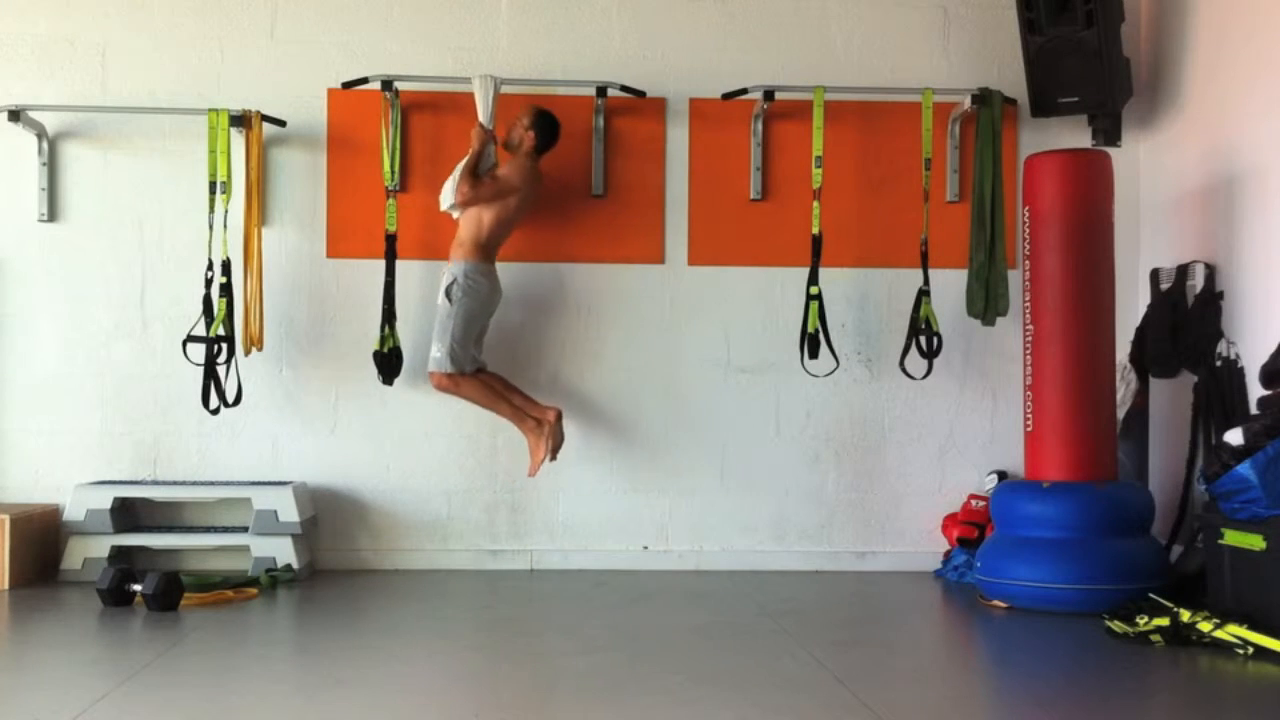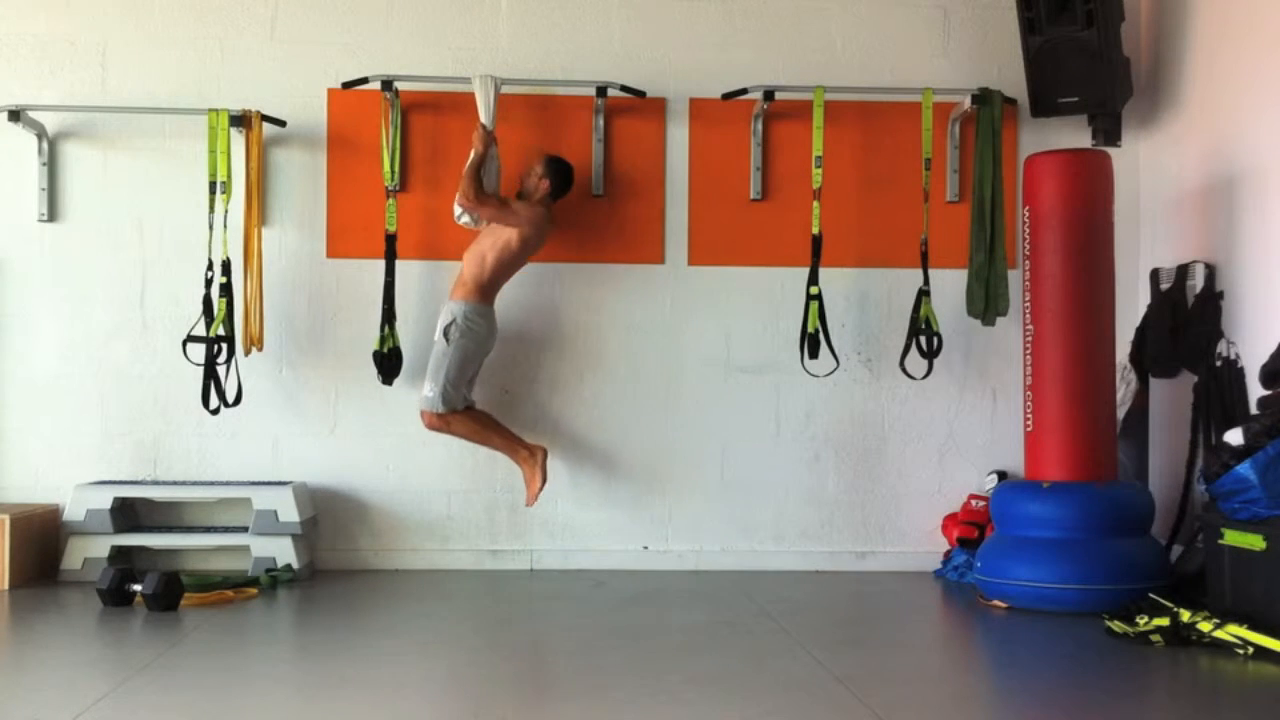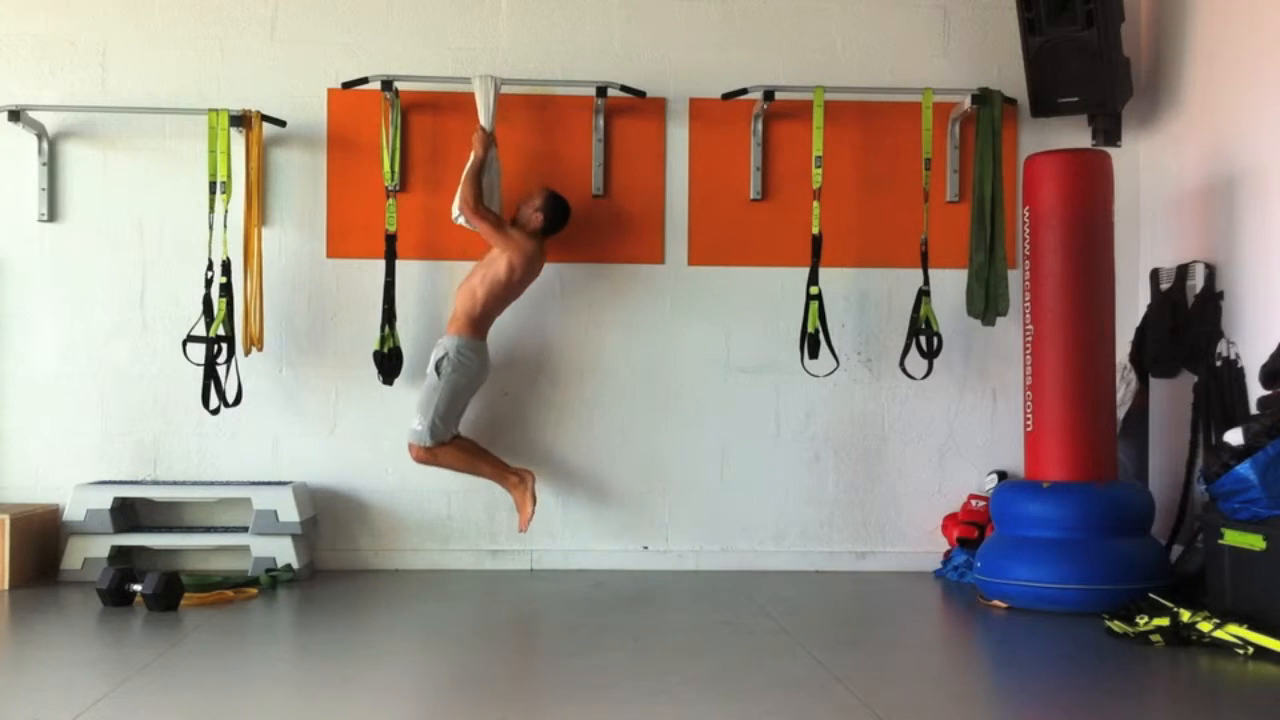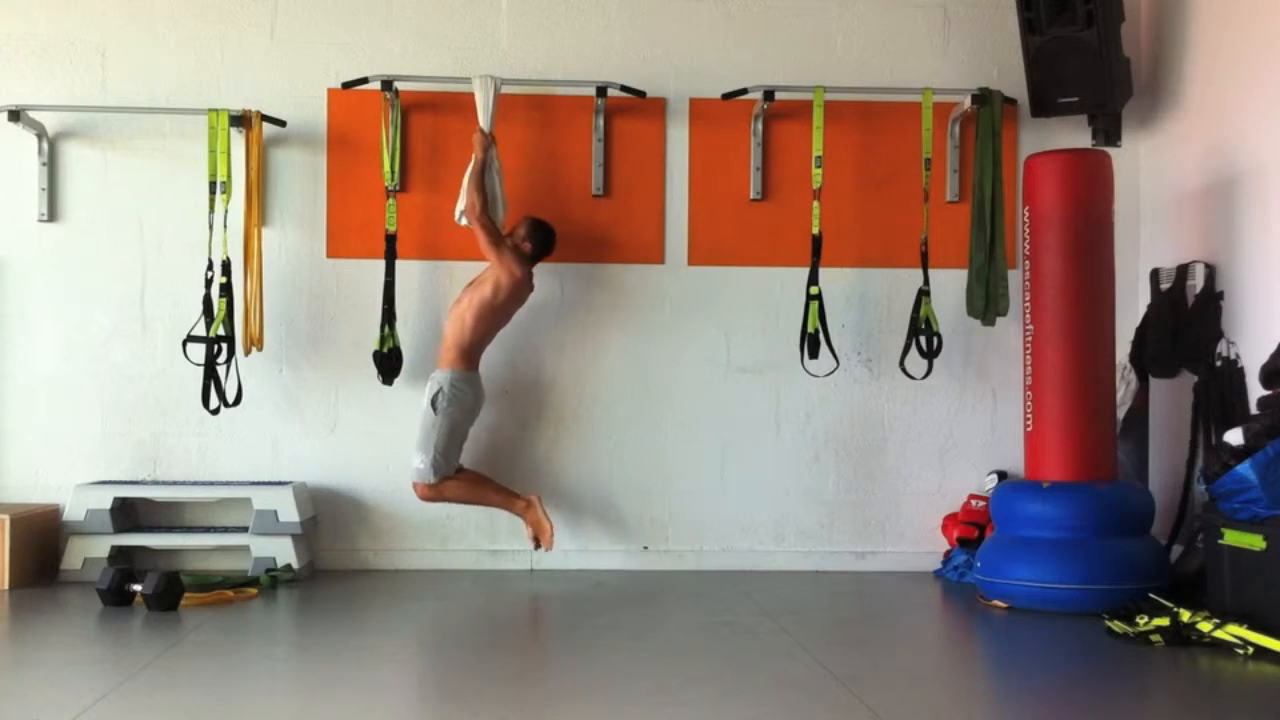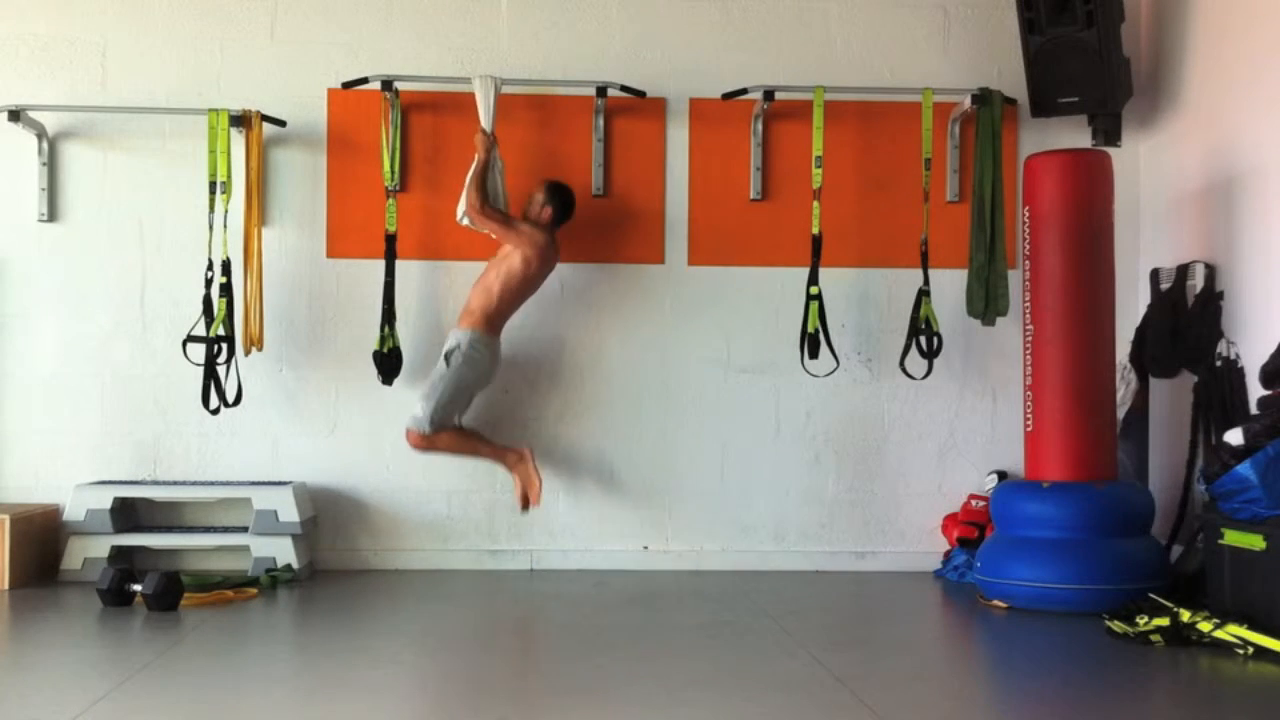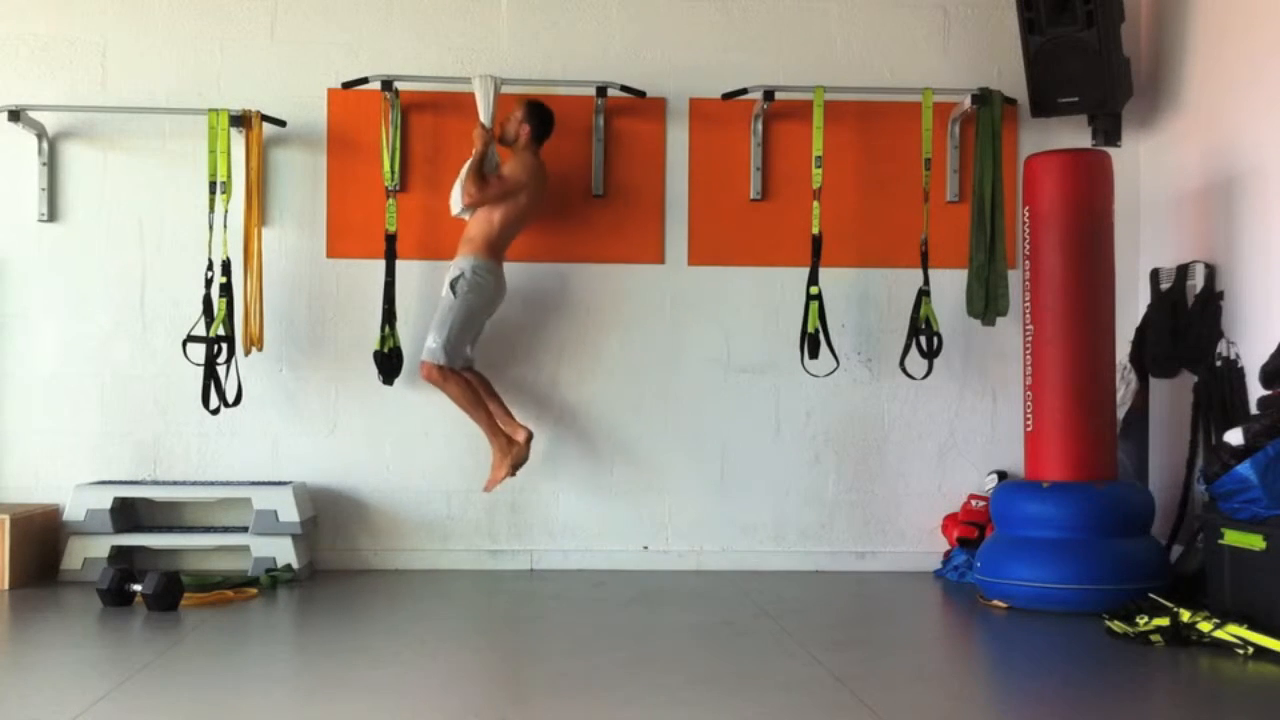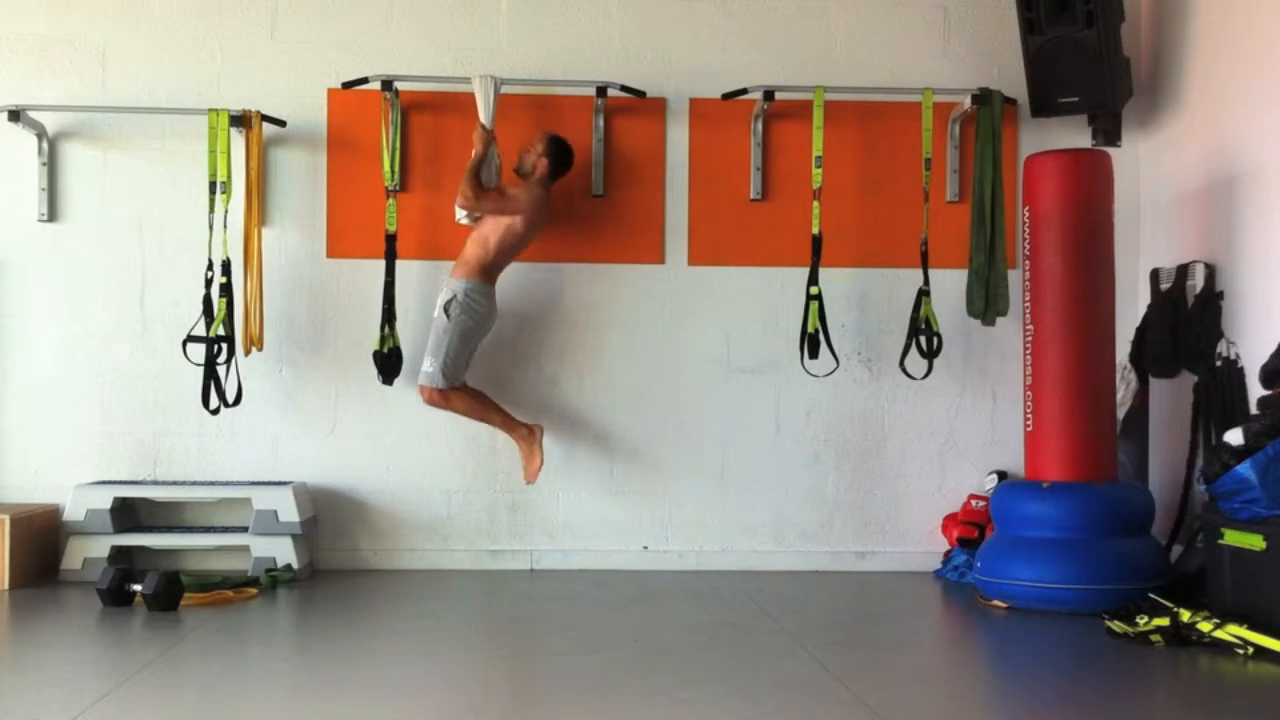
dt=0.4s
person 1, frame 1
left shoulder: (521, 169)
right shoulder: (521, 172)
left elbow: (464, 195)
right elbow: (476, 197)
left wrist: (477, 147)
right wrist: (481, 150)
left hip: (467, 275)
right hip: (478, 277)
left knee: (444, 375)
right knee: (469, 370)
left ankle: (530, 424)
right ankle: (543, 413)
person 1, frame 2
left shoulder: (531, 214)
right shoulder: (526, 215)
left elbow: (467, 198)
right elbow: (480, 203)
left wrist: (480, 150)
right wrist: (485, 153)
left hip: (465, 315)
right hip: (473, 316)
left knee: (435, 414)
right knee: (457, 408)
left ankle: (524, 455)
right ankle: (527, 451)
person 1, frame 3
left shoulder: (522, 247)
right shoulder: (522, 248)
left elbow: (469, 206)
right elbow: (480, 211)
left wrist: (479, 154)
right wrist: (486, 156)
left hip: (459, 350)
right hip: (465, 349)
left knee: (423, 448)
right knee: (442, 438)
left ankle: (514, 480)
right ankle: (515, 478)
person 1, frame 4
left shoulder: (512, 272)
right shoulder: (515, 276)
left elbow: (477, 212)
right elbow: (483, 216)
left wrist: (480, 155)
right wrist: (485, 159)
left hip: (452, 382)
right hip: (459, 381)
left knee: (427, 486)
right knee: (444, 474)
left ankle: (521, 505)
right ankle: (520, 503)
person 1, frame 5
left shoulder: (536, 241)
right shoulder: (539, 248)
left elbow: (476, 207)
right elbow: (486, 213)
left wrist: (483, 155)
right wrist: (488, 159)
left hip: (469, 345)
right hip: (476, 345)
left knee: (420, 434)
right knee: (442, 431)
left ankle: (513, 457)
right ankle: (515, 460)
person 1, frame 6
left shoulder: (526, 166)
right shoulder: (524, 169)
left elbow: (471, 195)
right elbow: (485, 196)
left wrist: (480, 148)
right wrist: (484, 150)
left hip: (474, 273)
right hip: (480, 275)
left knee: (434, 368)
right knee: (458, 366)
left ankle: (501, 442)
right ankle: (514, 432)
person 1, frame 7
left shoulder: (532, 194)
right shoulder: (529, 198)
left elbow: (466, 198)
right elbow: (480, 199)
left wrist: (480, 150)
right wrist: (484, 153)
left hip: (465, 292)
right hip: (472, 293)
left knee: (435, 390)
right knee: (451, 385)
left ankle: (521, 433)
right ankle: (523, 430)
